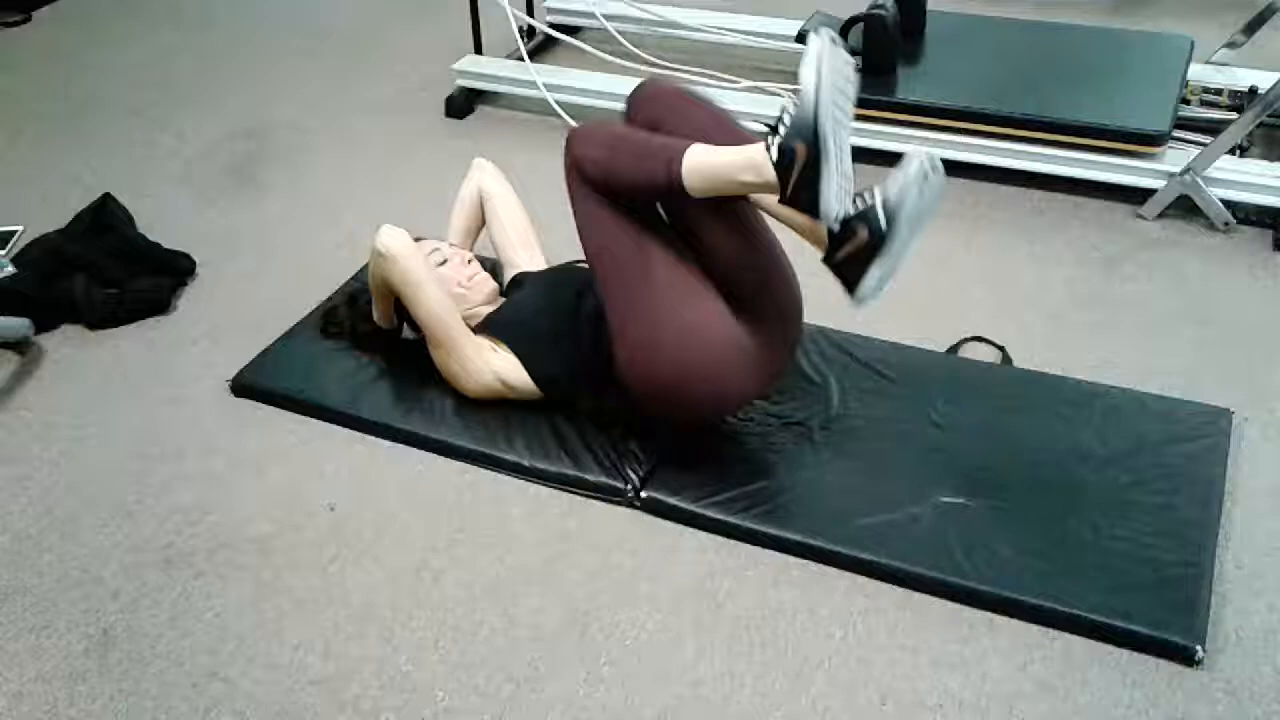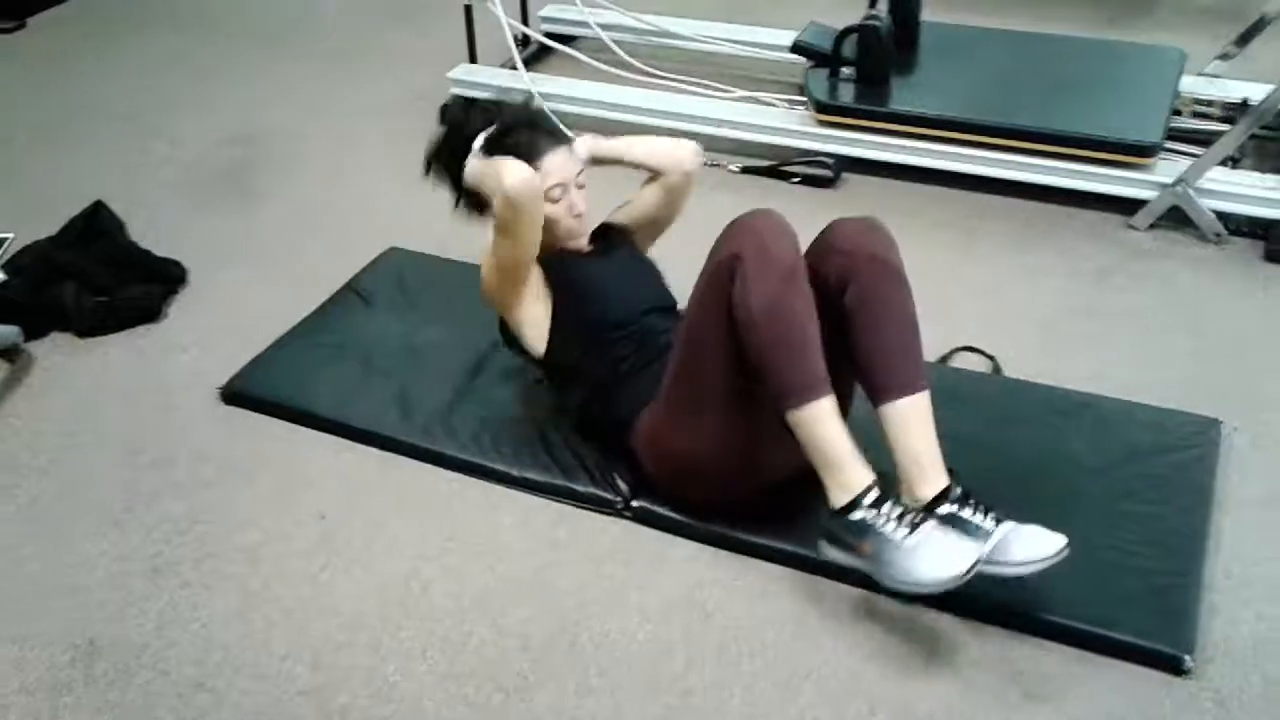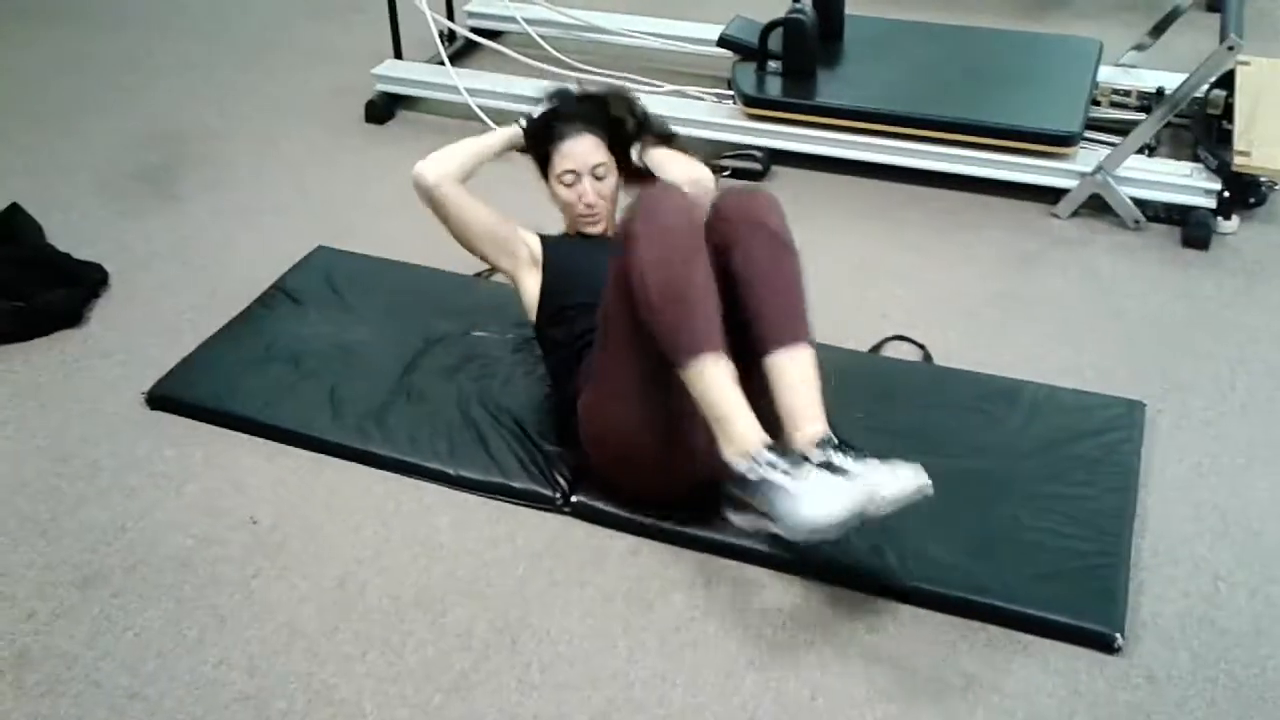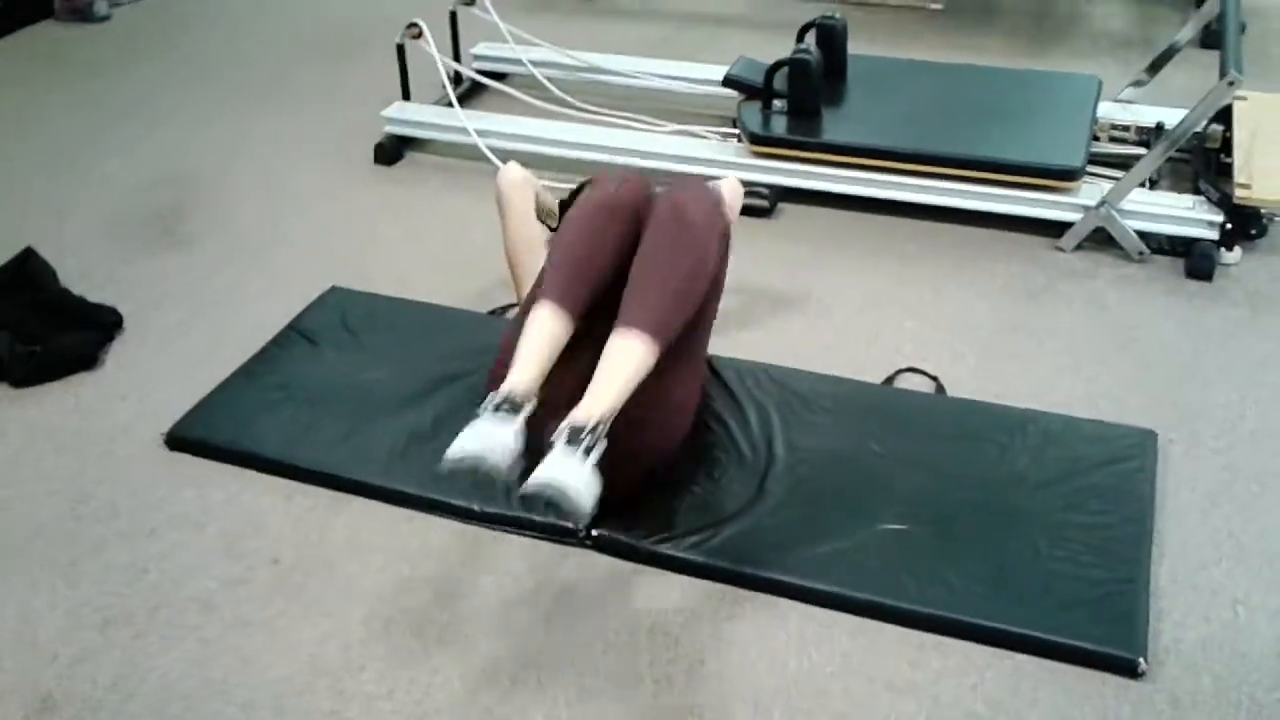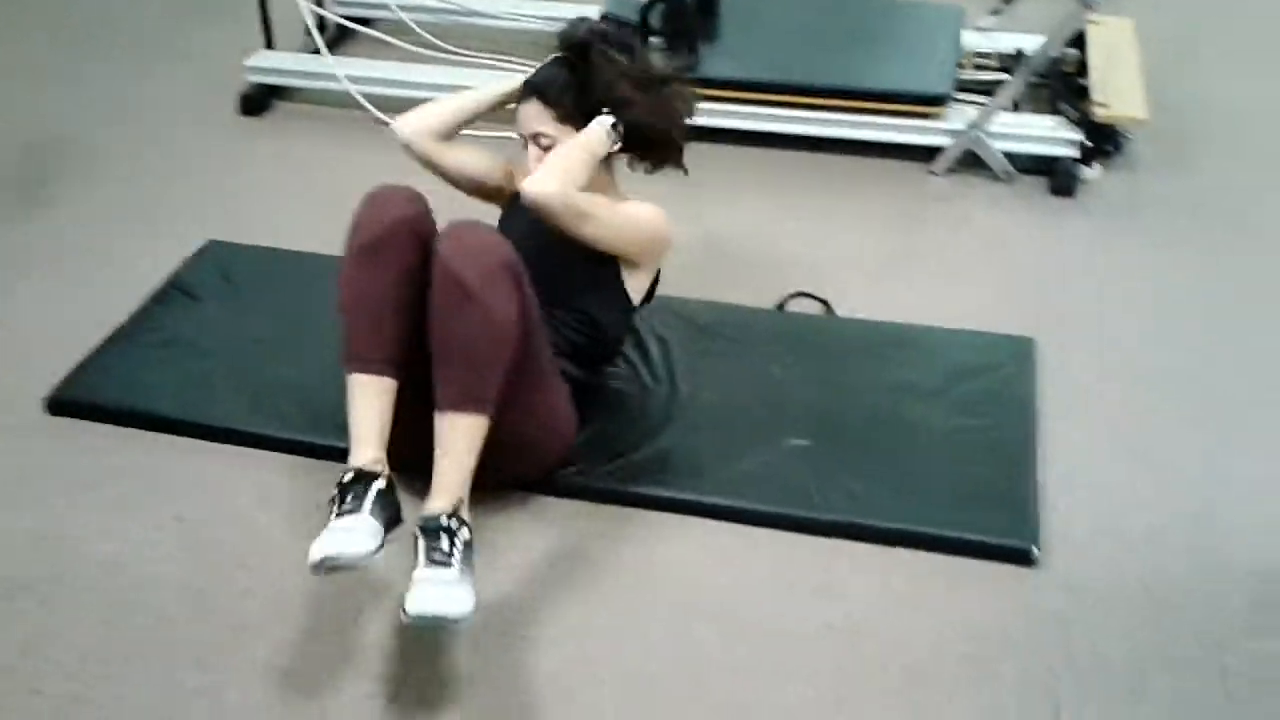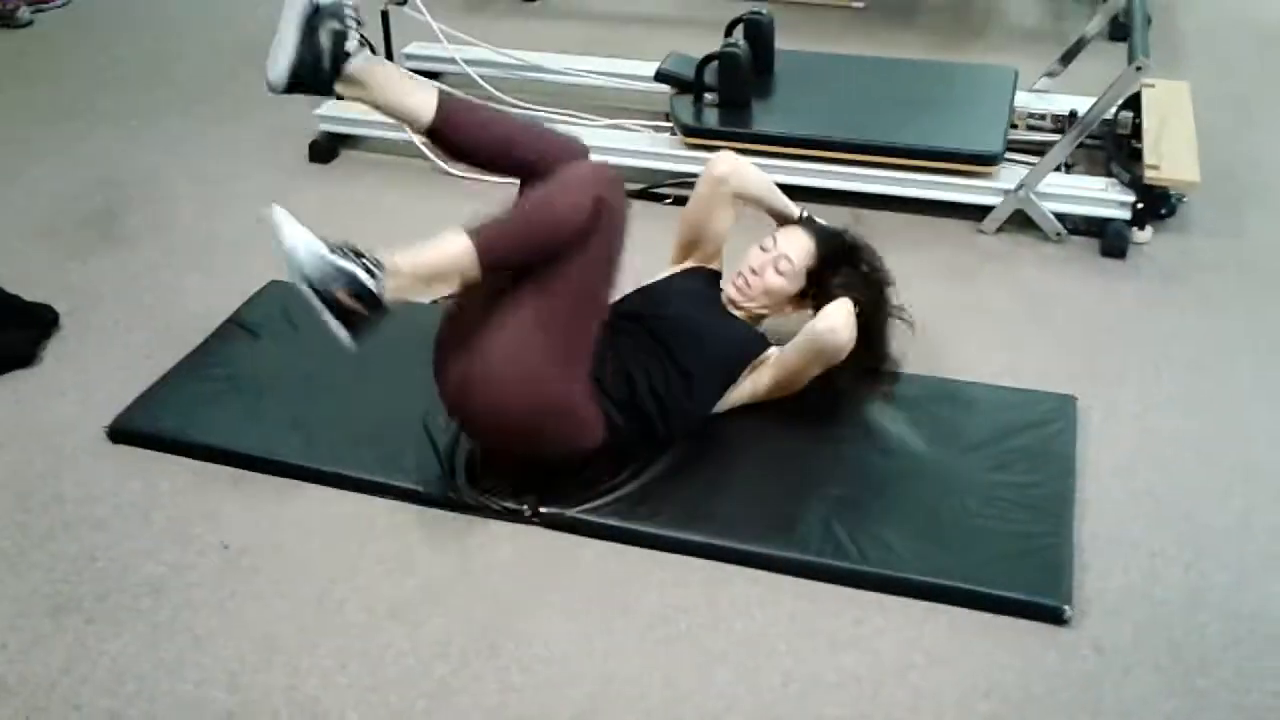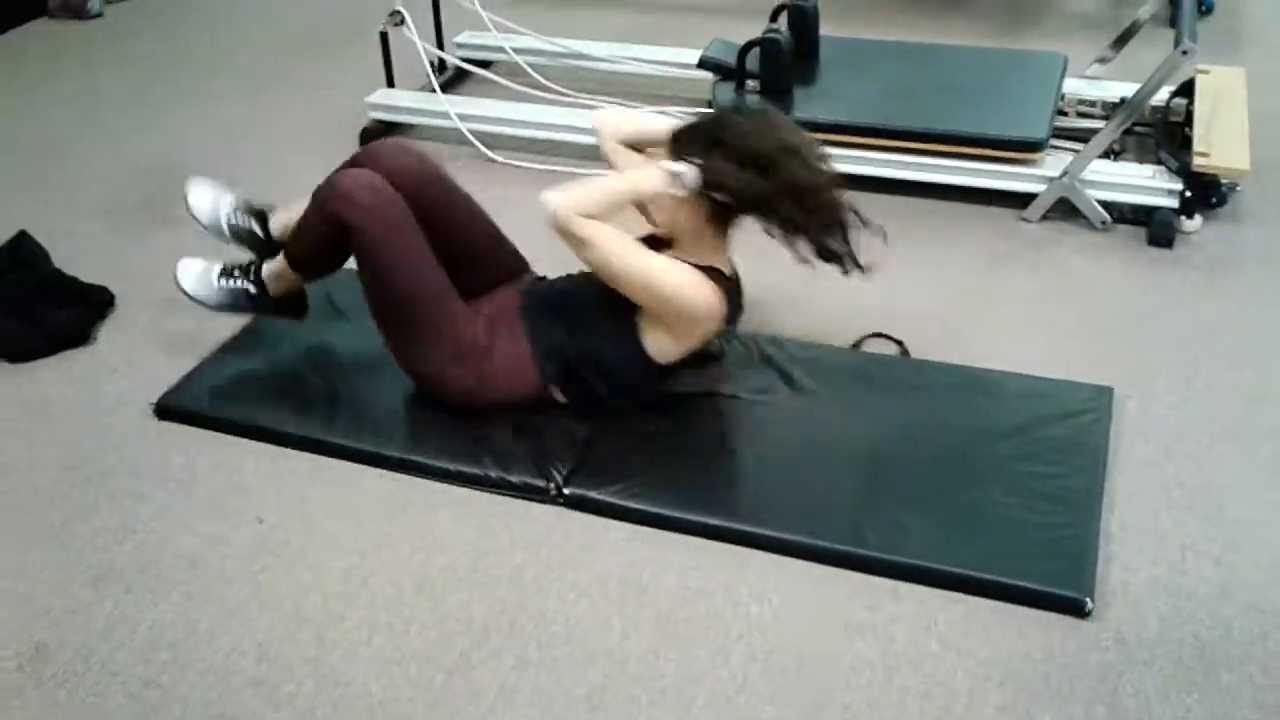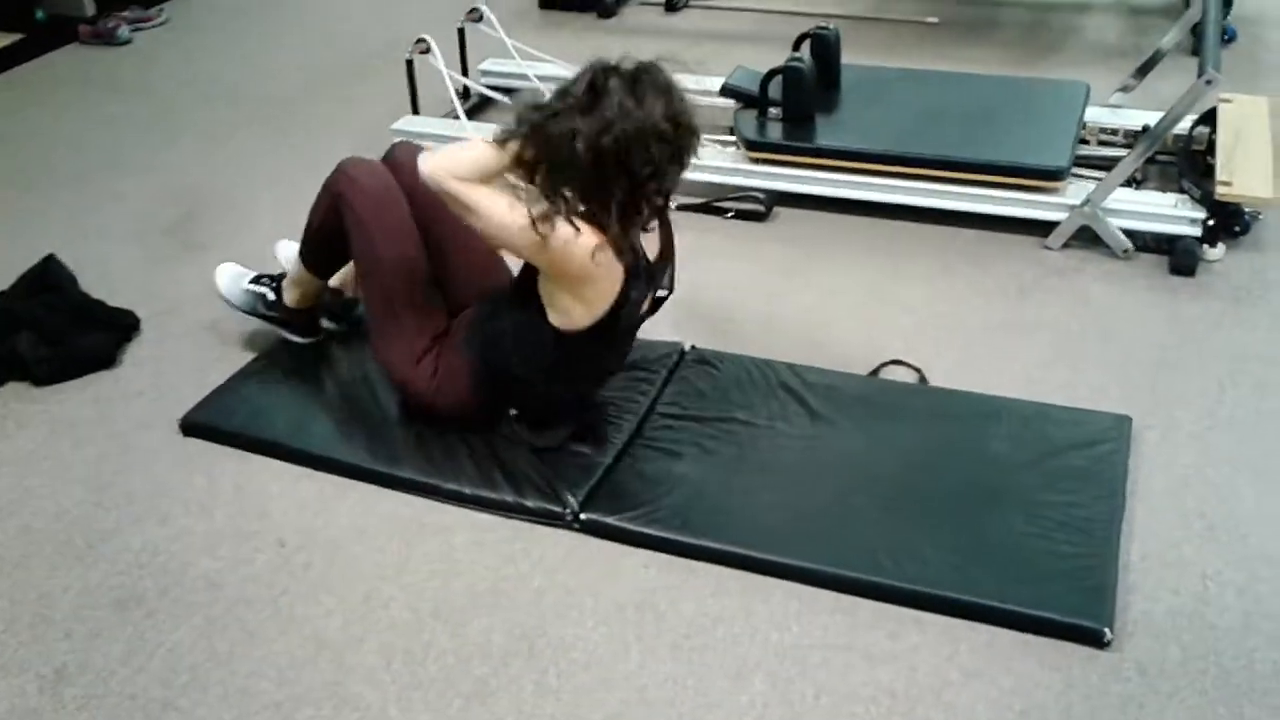
dt=0.5s
person 1, frame 1
left shoulder: (524, 287)
right shoulder: (477, 364)
left elbow: (483, 174)
right elbow: (390, 246)
left wrist: (446, 243)
right wrist: (382, 301)
left hip: (756, 326)
right hip: (692, 361)
left knee: (649, 104)
right knee: (590, 146)
left ankle: (848, 233)
right ankle: (791, 162)
person 1, frame 2
left shoulder: (613, 242)
right shoulder: (518, 289)
left elbow: (684, 160)
right elbow: (516, 189)
left wrist: (588, 148)
right wrist: (481, 167)
left hip: (773, 421)
right hip: (692, 450)
left knee: (857, 243)
right knee: (759, 236)
left ankle: (935, 498)
right ankle: (857, 506)
person 1, frame 3
left shoulder: (642, 234)
right shoulder: (534, 255)
left elbow: (699, 183)
right elbow: (431, 177)
left wrist: (643, 150)
right wrist: (516, 134)
left hip: (733, 409)
right hip: (635, 441)
left knee: (743, 211)
right knee: (662, 211)
left ankle: (812, 448)
right ankle: (751, 463)
person 1, frame 4
right shoulder: (543, 283)
left elbow: (729, 191)
right elbow: (513, 179)
right wrist: (560, 215)
left hip: (634, 432)
right hip: (547, 407)
left knee: (693, 206)
right knee: (617, 194)
left ankle: (583, 438)
right ankle: (510, 404)
person 1, frame 5
left shoulder: (645, 228)
right shoulder: (520, 185)
left elbow: (547, 193)
right elbow: (412, 131)
left wrist: (601, 126)
right wrist: (520, 87)
left hip: (522, 428)
right hip: (426, 397)
left knee: (470, 248)
right knee: (392, 210)
left ankle: (449, 520)
right ankle: (369, 482)
person 1, frame 6
left shoulder: (764, 367)
right shoulder: (699, 274)
left elbow: (834, 336)
right elbow: (723, 170)
left wrist: (844, 293)
right wrist: (795, 215)
left hip: (538, 408)
right hip: (484, 366)
left knee: (594, 187)
right knee: (563, 158)
left ankle: (371, 284)
right ankle: (342, 65)
person 1, frame 7
left shoulder: (697, 299)
right shoulder: (697, 240)
left elbow: (565, 212)
right elbow: (610, 126)
left wrist: (657, 180)
left hip: (489, 367)
right hip: (522, 306)
left knee: (352, 191)
right knee: (389, 159)
left ankle: (266, 287)
right ankle: (268, 232)
person 1, frame 8
left shoulder: (582, 253)
right shoulder: (643, 216)
left elbow: (439, 171)
left wrist: (528, 143)
left hip: (449, 375)
right hip: (493, 326)
left knee: (358, 179)
right knee: (398, 163)
left ankle: (294, 303)
right ankle: (334, 291)
